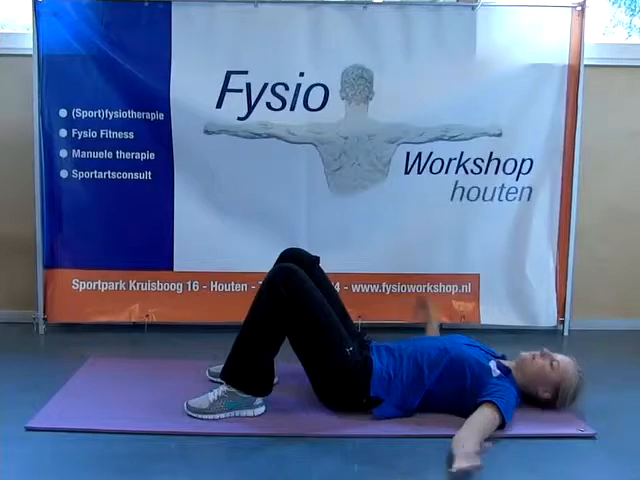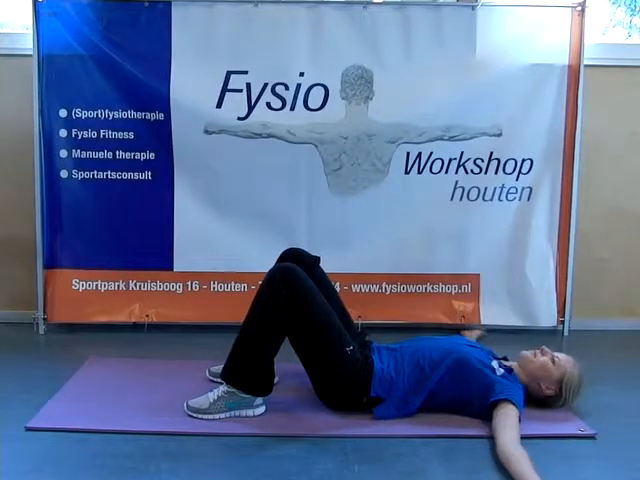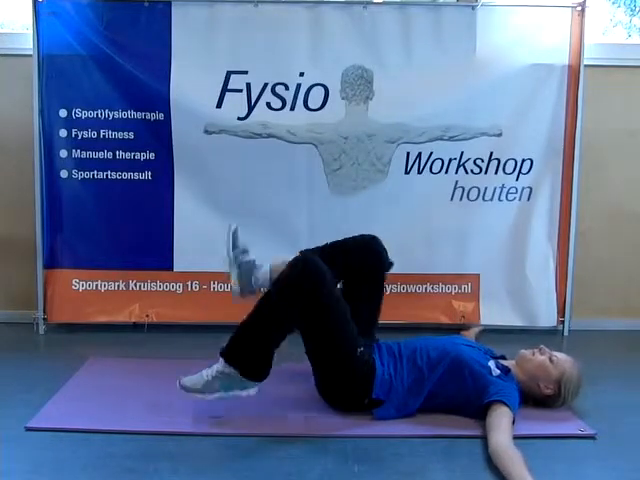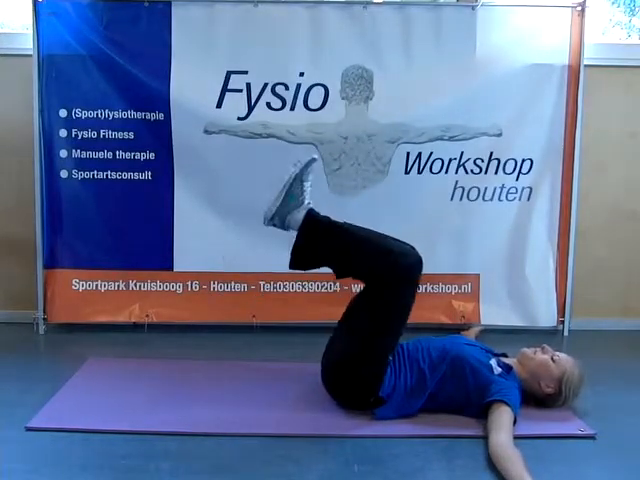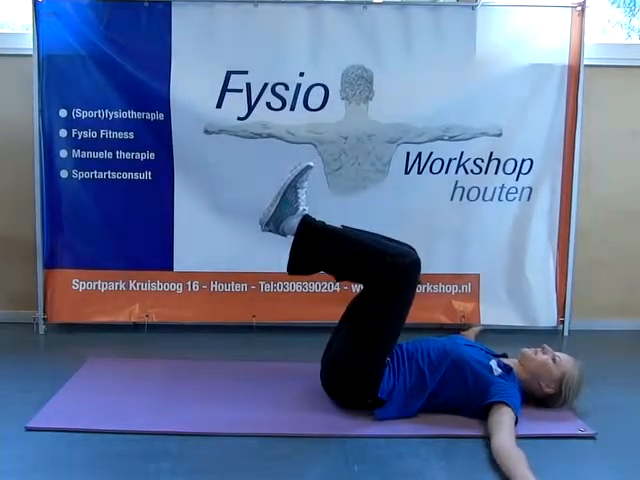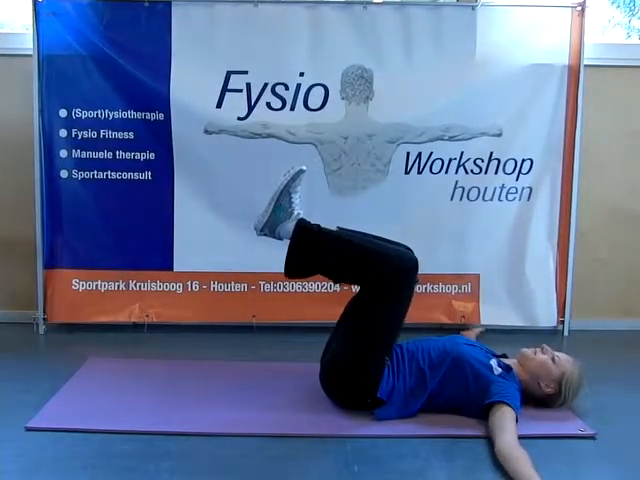
dt=0.7s
person 1, frame 1
left shoulder: (503, 392)
right shoulder: (495, 361)
left elbow: (473, 434)
left wrist: (463, 459)
right wrist: (430, 319)
left hip: (356, 383)
right hip: (366, 354)
left knee: (285, 281)
right knee: (295, 259)
left ankle: (243, 392)
right ankle: (250, 368)
person 1, frame 2
left shoulder: (507, 389)
right shoulder: (494, 363)
left elbow: (508, 445)
right wrist: (467, 339)
left hip: (357, 383)
right hip: (365, 356)
left knee: (284, 280)
right knee: (295, 259)
left ankle: (242, 392)
right ankle: (250, 368)
person 1, frame 3
left shoulder: (504, 389)
right shoulder: (493, 361)
left elbow: (500, 443)
right wrist: (468, 335)
left hip: (356, 383)
right hip: (370, 356)
left knee: (306, 273)
right knee: (367, 248)
left ankle: (239, 372)
right ankle: (259, 278)
person 1, frame 4
left shoulder: (506, 389)
right shoulder: (496, 361)
left elbow: (500, 442)
left hip: (359, 381)
right hip: (353, 367)
left knee: (403, 263)
right knee: (401, 261)
left ankle: (300, 217)
right ankle: (298, 216)
person 1, frame 5
left shoulder: (506, 389)
right shoulder: (495, 361)
left elbow: (503, 443)
left hip: (356, 382)
right hip: (353, 368)
left knee: (401, 264)
right knee: (399, 260)
left ankle: (296, 224)
right ankle: (296, 221)
person 1, frame 6
left shoulder: (505, 388)
right shoulder: (491, 359)
left elbow: (506, 442)
left hip: (357, 382)
right hip: (348, 364)
left knee: (399, 265)
right knee: (396, 259)
left ankle: (293, 228)
right ankle: (291, 225)
person 2, frame 1
left shoulder: (323, 133)
right shoulder: (389, 132)
left elbow: (269, 130)
right elbow: (443, 132)
left wrist: (219, 127)
right wrist: (487, 130)
person 2, frame 2
left shoulder: (324, 132)
right shoulder: (389, 132)
left elbow: (268, 130)
right elbow: (443, 131)
left wrist: (220, 127)
right wrist: (487, 130)
person 2, frame 3
left shoulder: (323, 133)
right shoulder: (390, 132)
left elbow: (268, 129)
right elbow: (443, 132)
left wrist: (220, 127)
right wrist: (485, 131)
person 2, frame 4
left shoulder: (324, 133)
right shoulder: (390, 132)
left elbow: (268, 130)
right elbow: (443, 131)
left wrist: (221, 127)
right wrist: (486, 130)
person 2, frame 5
left shoulder: (324, 133)
right shoulder: (390, 132)
left elbow: (268, 129)
right elbow: (443, 132)
left wrist: (220, 127)
right wrist: (485, 130)
person 2, frame 6
left shoulder: (324, 132)
right shoulder: (389, 132)
left elbow: (267, 130)
right elbow: (442, 132)
left wrist: (221, 127)
right wrist: (485, 130)
